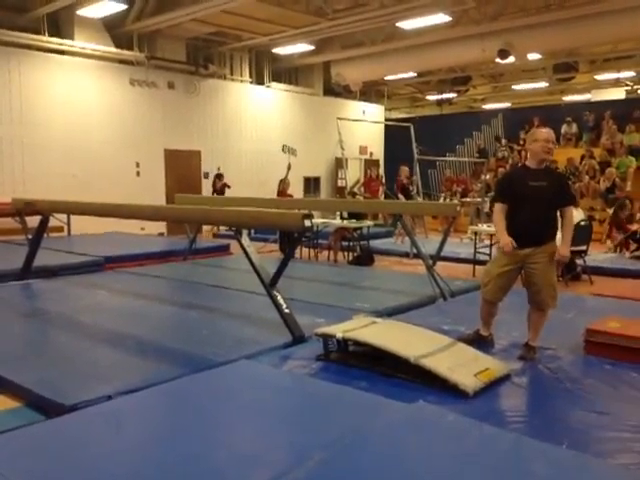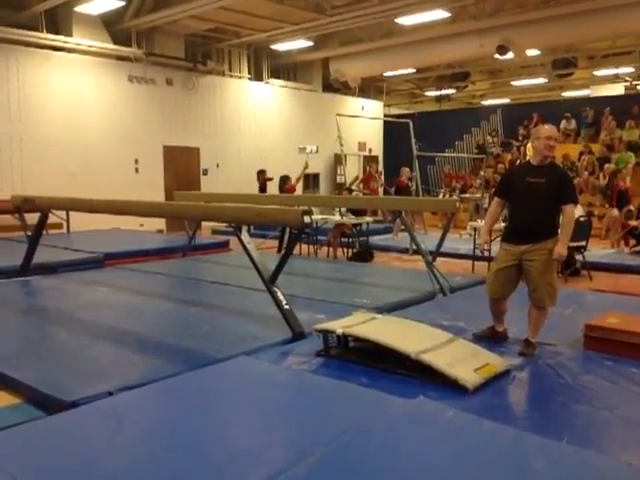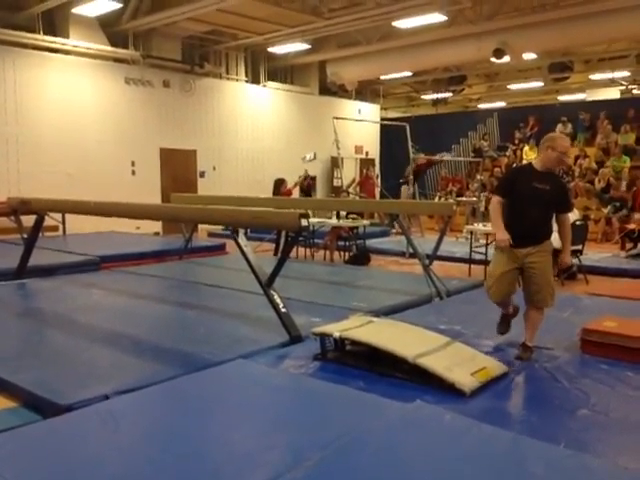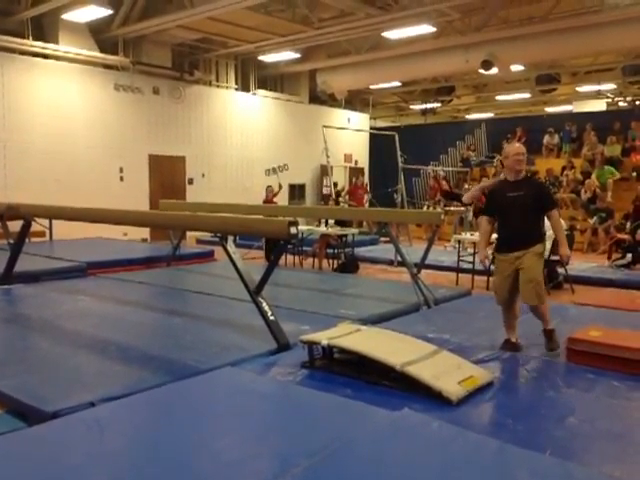
dt=1s
person 1, frame 1
left shoulder: (558, 180)
right shoulder: (511, 177)
left elbow: (567, 213)
right elbow: (499, 210)
left wrist: (565, 244)
right wrist: (502, 236)
left hip: (543, 249)
right hip: (512, 247)
left knee: (541, 299)
right knee: (490, 292)
left ankle: (531, 343)
right ankle: (484, 333)
person 1, frame 2
left shoulder: (560, 176)
right shoulder: (514, 173)
left elbow: (568, 212)
right elbow: (498, 204)
left wrist: (562, 244)
right wrist: (485, 232)
left hip: (542, 246)
right hip: (510, 243)
left knee: (540, 296)
right knee: (496, 291)
left ankle: (531, 339)
right ankle: (498, 329)
person 1, frame 3
left shoulder: (558, 186)
right shoulder: (516, 174)
left elbow: (563, 219)
right elbow: (496, 203)
left wrist: (566, 251)
right wrist: (499, 230)
left hip: (540, 248)
right hip: (509, 245)
left knee: (537, 299)
right knee: (498, 292)
left ankle: (527, 343)
right ankle: (508, 311)
person 1, frame 4
left shoulder: (537, 187)
right shoulder: (496, 191)
left elbow: (553, 216)
right elbow: (487, 221)
left wrist: (563, 244)
right wrist: (482, 248)
left hip: (531, 249)
right hip: (504, 252)
left knee: (533, 296)
right knee: (505, 298)
left ankle: (548, 329)
right ankle: (511, 337)
